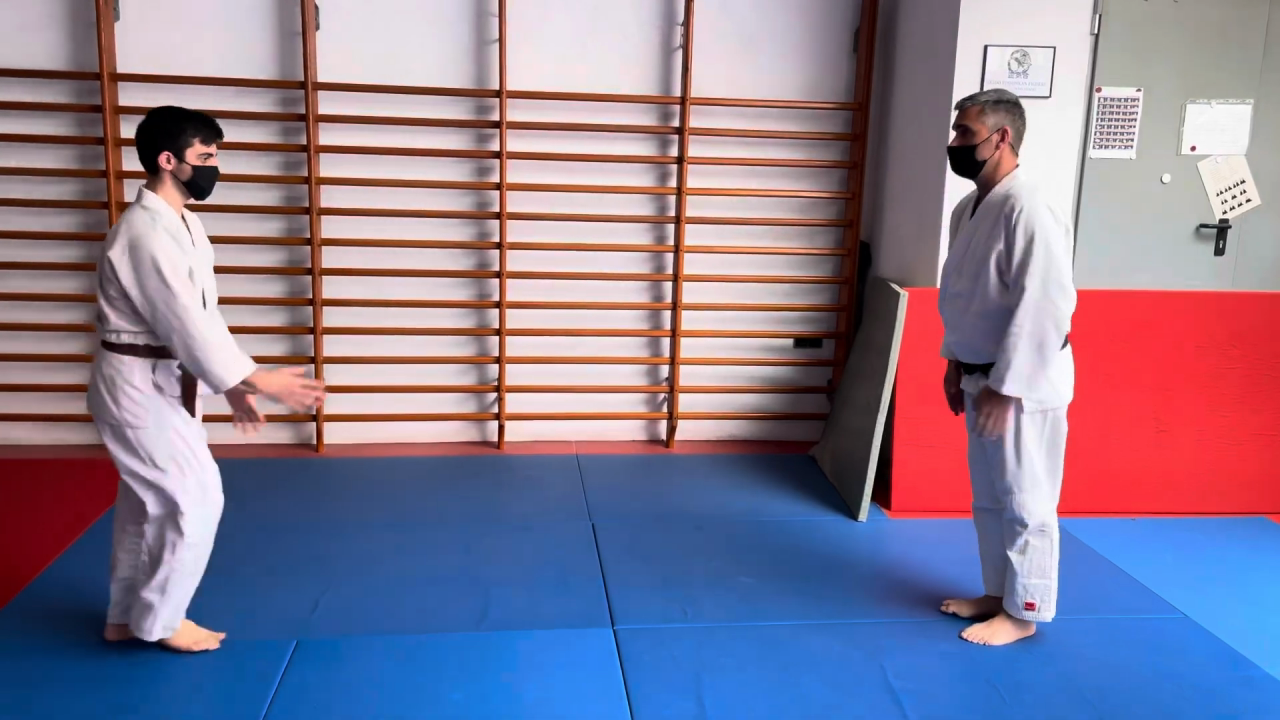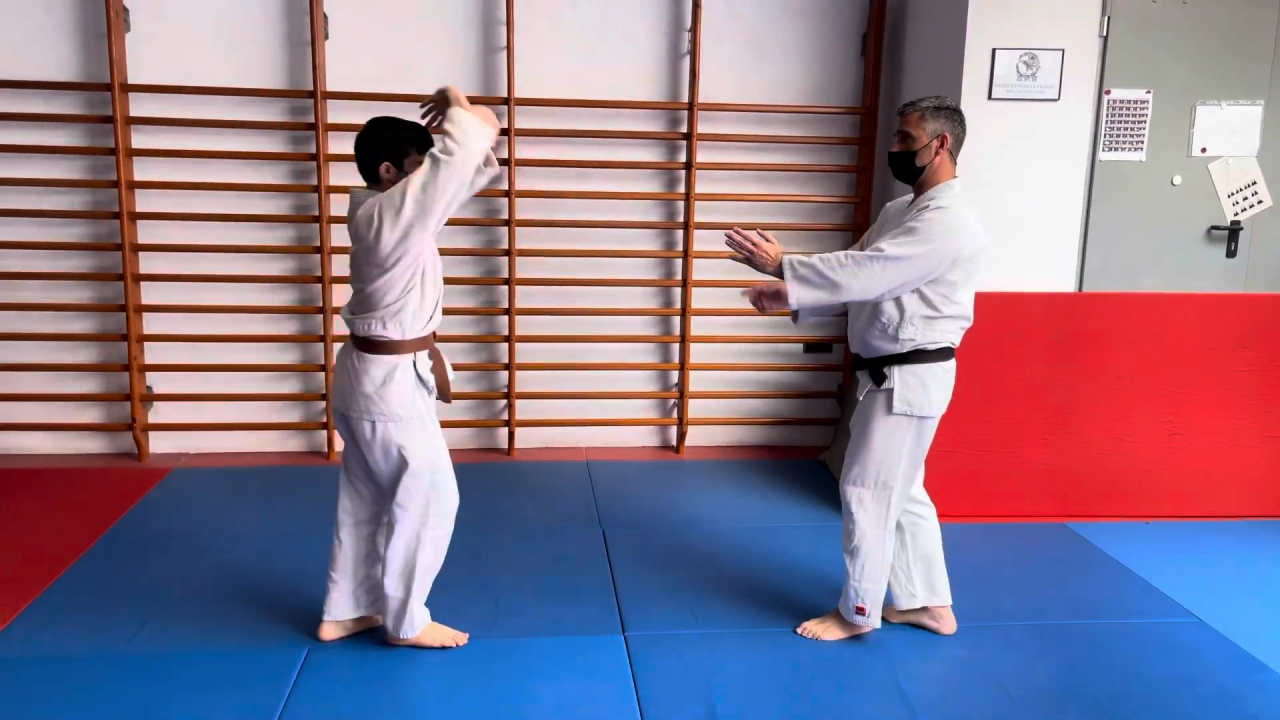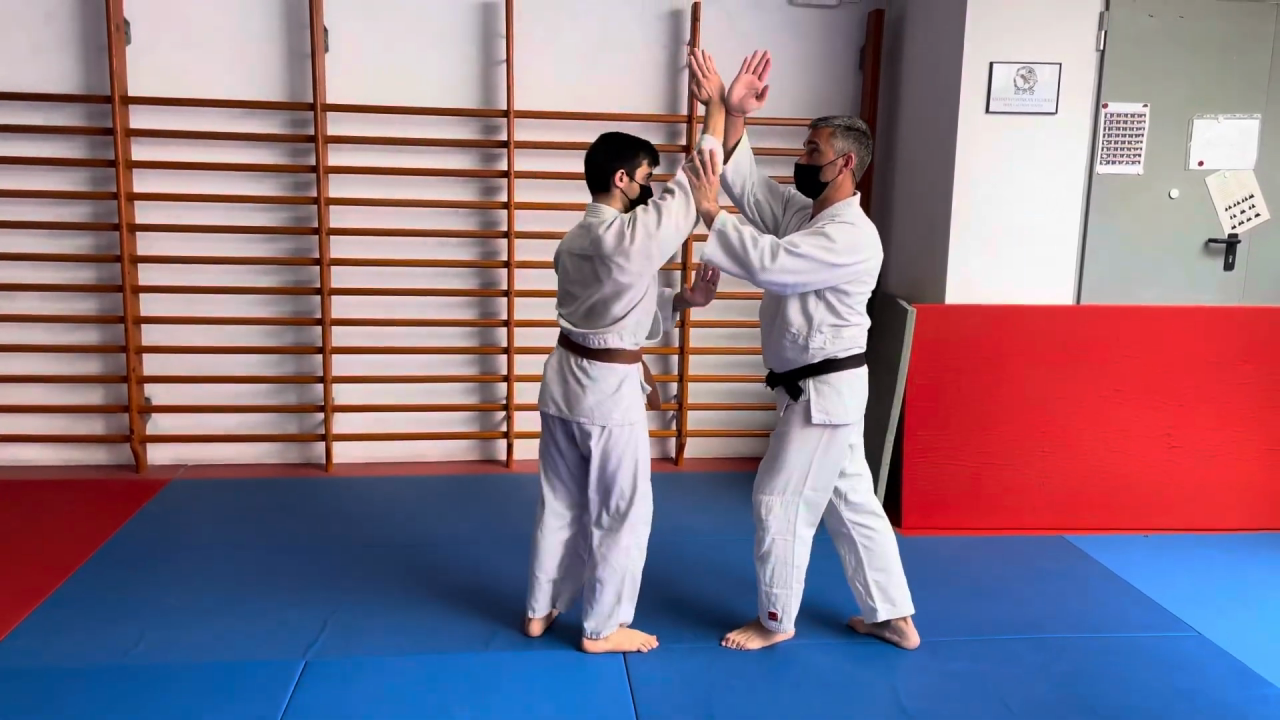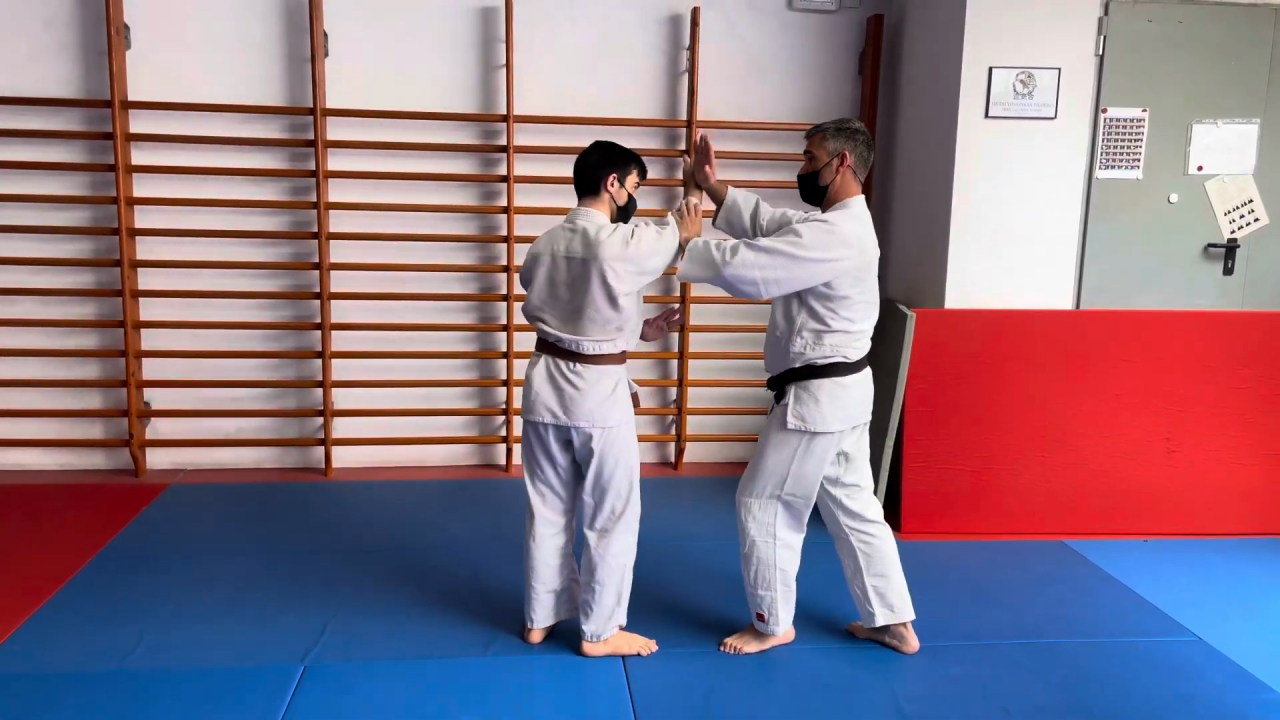
dt=1s
person 1, frame 1
left shoulder: (1028, 211)
right shoulder: (967, 209)
left elbow: (1042, 306)
left wrist: (1005, 388)
right wrist: (955, 364)
left hip: (1028, 381)
right hip: (982, 378)
left knee: (1024, 499)
right knee: (990, 493)
left ankle: (1022, 612)
right ankle: (997, 594)
person 1, frame 2
left shoulder: (949, 222)
right shoulder: (902, 210)
left elbow: (866, 272)
right elbow: (863, 273)
left wrist: (781, 265)
right wrist: (791, 294)
left hip: (909, 377)
right hip: (890, 373)
left knee: (867, 492)
right knee: (901, 493)
left ankle: (858, 612)
right ankle: (929, 603)
person 1, frame 3
left shoulder: (852, 237)
right shoulder: (801, 211)
left elbow: (770, 265)
right elbow: (744, 181)
left wrist: (711, 215)
right wrist: (731, 113)
left hip: (824, 390)
right hip: (817, 387)
left knee: (781, 503)
right knee: (852, 502)
left ankle: (775, 620)
right ankle: (892, 617)
person 1, frame 4
left shoulder: (834, 235)
right shoulder: (839, 225)
left elbow: (744, 267)
right elbow: (766, 223)
left wrist: (692, 243)
right wrist: (714, 186)
left hip: (816, 396)
right hip: (844, 389)
left knee: (764, 505)
right knee: (854, 506)
left ankle: (772, 623)
right ankle: (894, 621)
person 2, frame 1
left shoulder: (179, 222)
right shoulder: (146, 231)
left elbow: (199, 310)
right elbow: (184, 320)
left wrist: (237, 381)
right wrist: (257, 379)
left hip: (161, 377)
right hip: (139, 383)
left knee: (149, 502)
right knee: (195, 495)
left ankle: (131, 615)
right ankle: (159, 618)
person 2, frame 2
left shoulder: (378, 212)
right shoulder: (392, 214)
left elbow: (444, 179)
right elbow: (453, 164)
left wrist: (478, 130)
right wrist: (458, 103)
left hip: (372, 372)
right hip: (391, 380)
left knee: (366, 501)
right knee: (429, 498)
left ankle: (344, 612)
right ankle: (404, 618)
person 2, frame 3
left shoulder: (573, 242)
right shoulder: (633, 237)
right elbow: (692, 189)
left wrist: (684, 300)
right wrist: (721, 113)
left hip: (564, 379)
right hip: (609, 390)
left knee: (559, 505)
right knee: (621, 514)
left ankle: (540, 610)
right ankle: (602, 627)
person 2, frame 4
left shoulder: (544, 244)
right shoulder: (623, 243)
right elbow: (679, 233)
left wrist: (636, 330)
right wrist: (698, 186)
left hip: (546, 382)
right hip: (598, 393)
left knee: (548, 508)
right knee: (612, 515)
left ankle: (540, 617)
right ankle: (600, 631)
